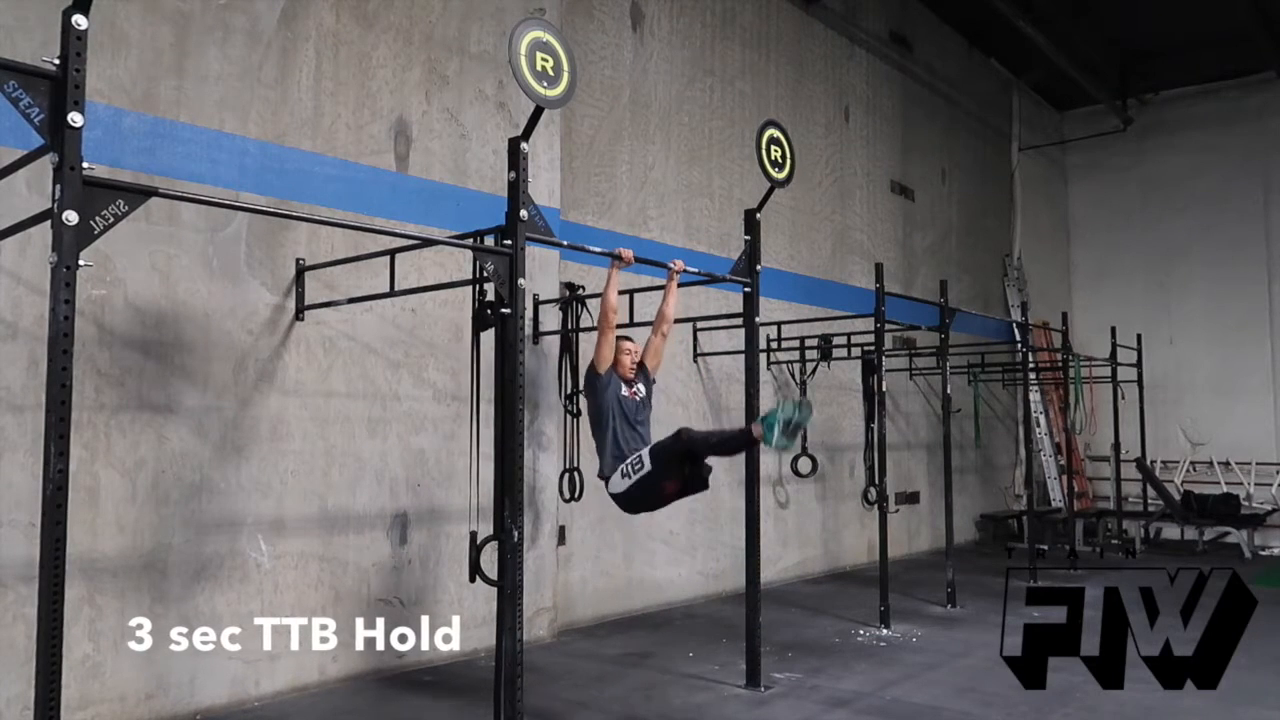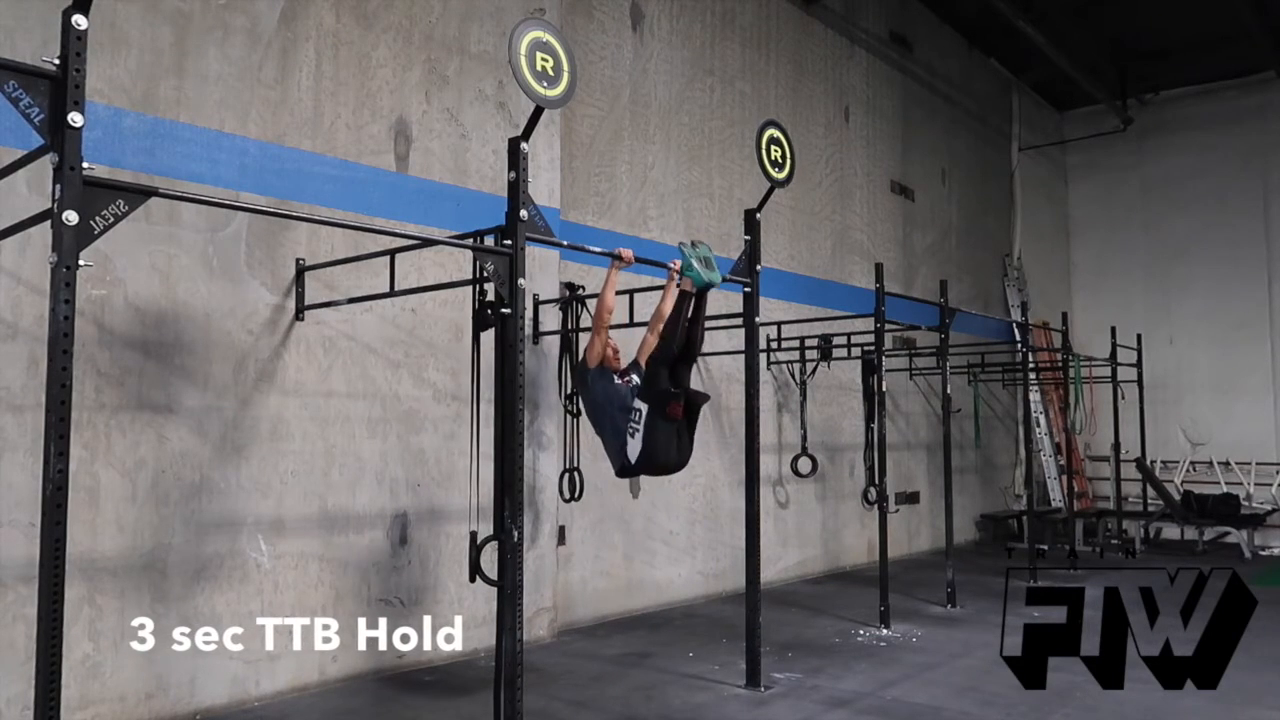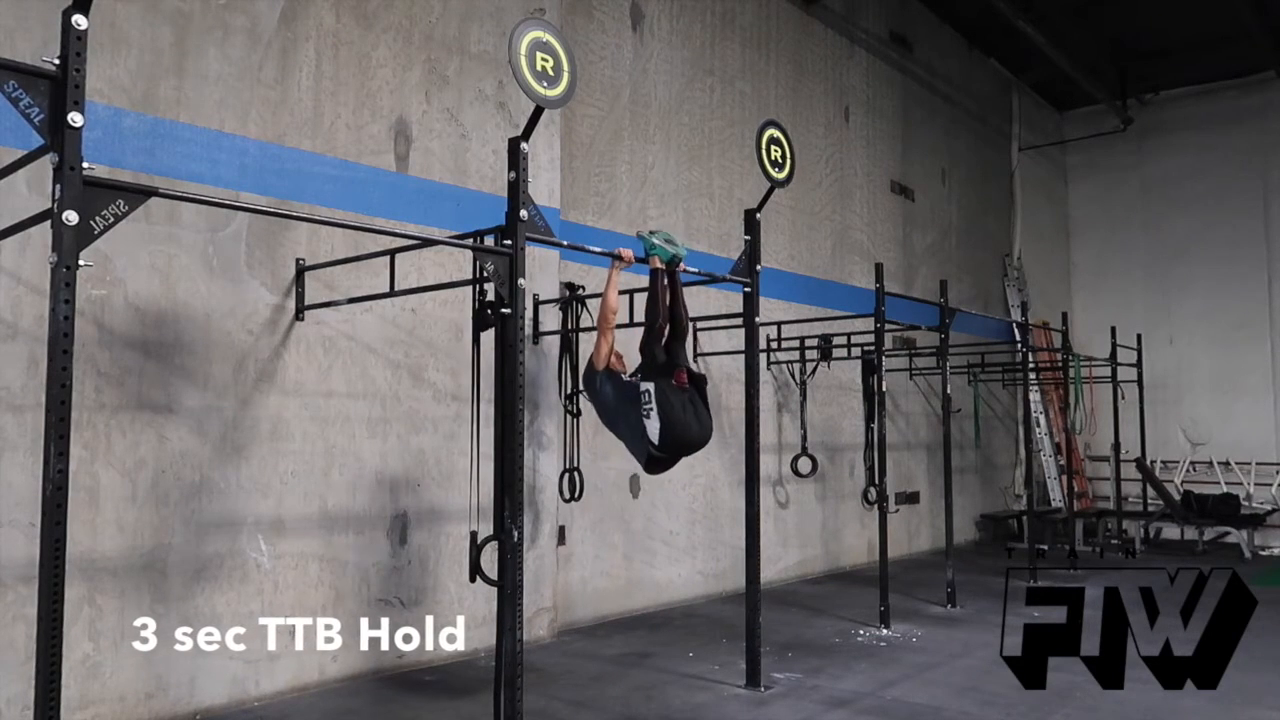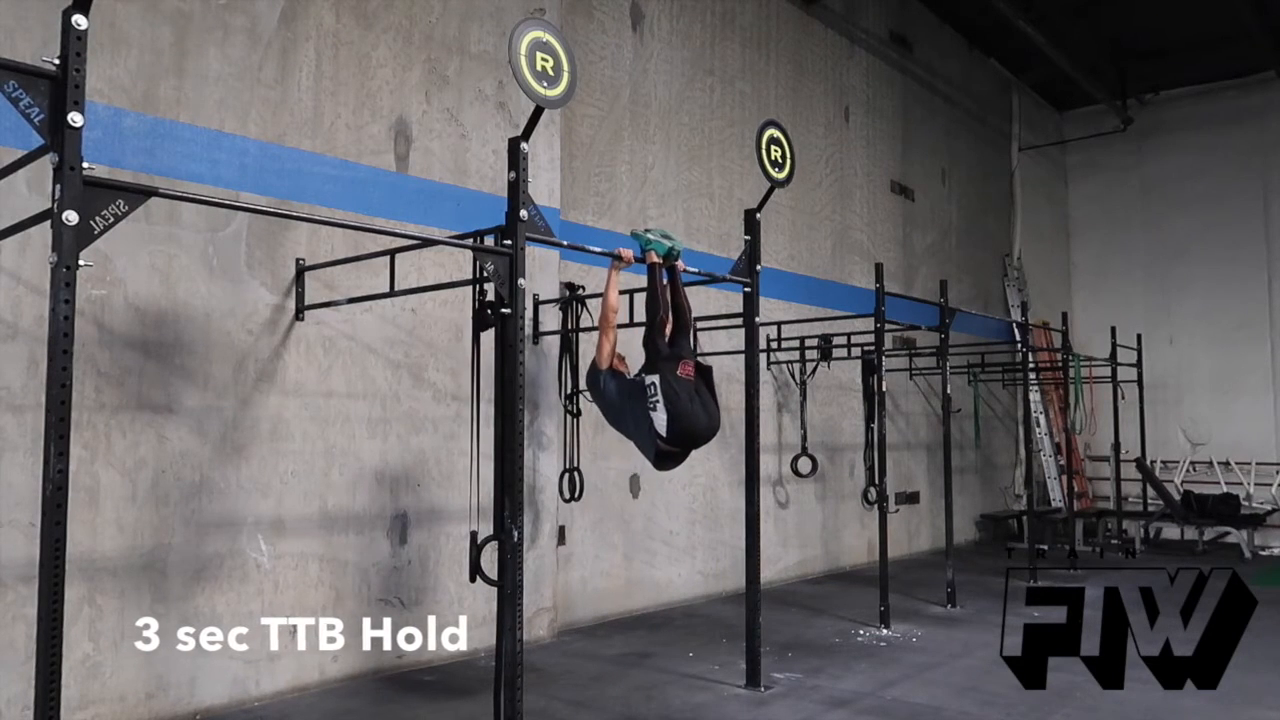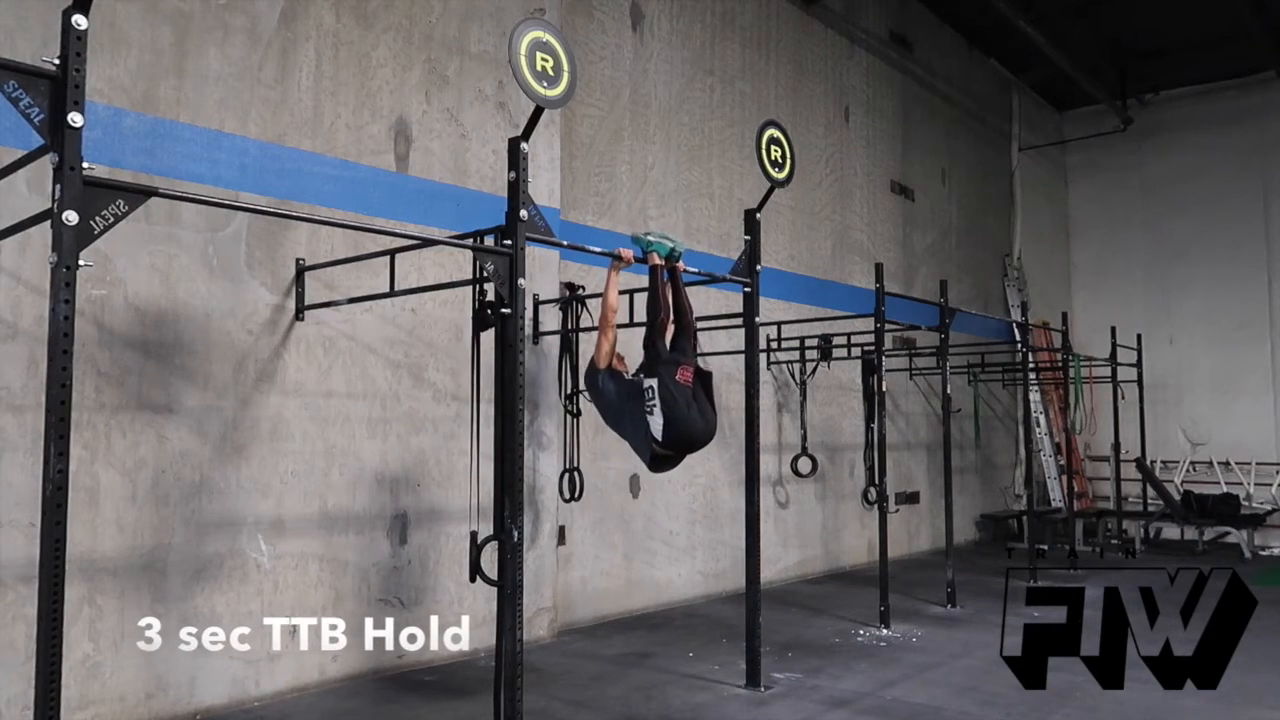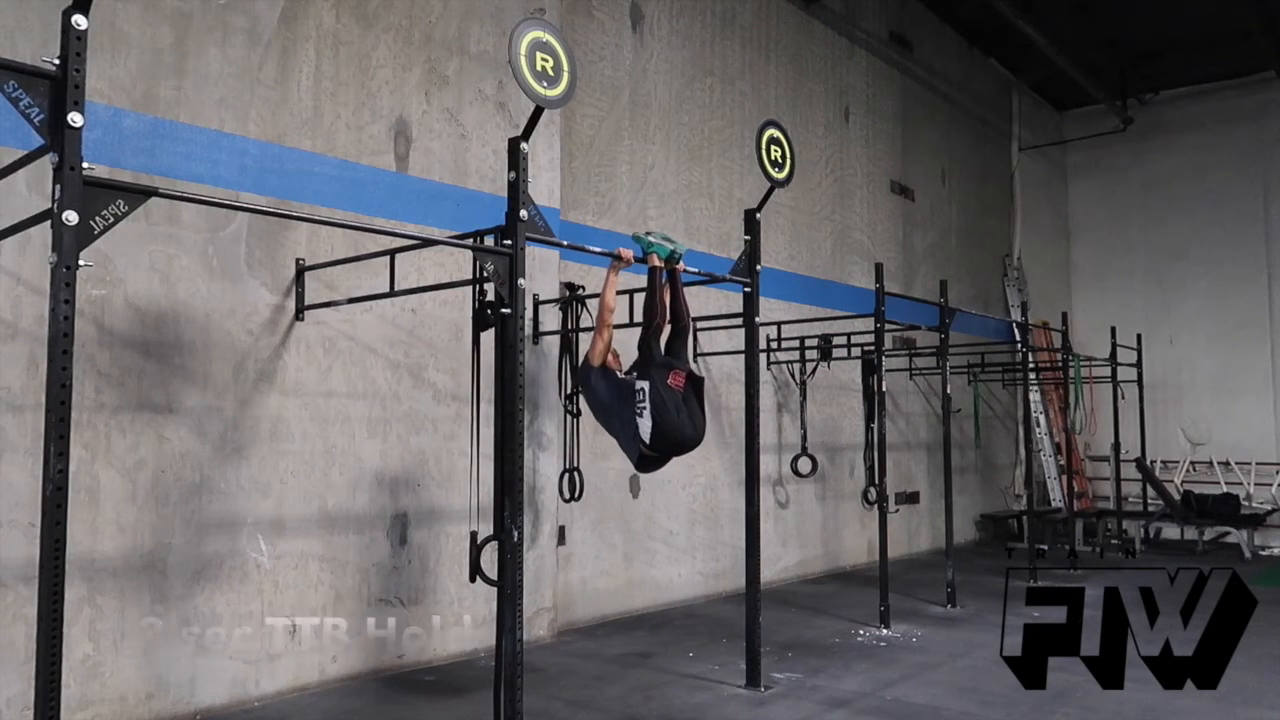
dt=0.4s
person 1, frame 1
left shoulder: (642, 380)
right shoulder: (602, 383)
left elbow: (661, 330)
right elbow: (608, 324)
left wrist: (672, 279)
right wrist: (615, 270)
left hip: (649, 480)
right hip: (625, 482)
right knee: (684, 441)
right ankle: (760, 431)
person 1, frame 2
left shoulder: (634, 374)
right shoulder: (591, 377)
left elbow: (656, 329)
right elbow: (602, 322)
left wrist: (672, 281)
right wrist: (615, 269)
left hip: (672, 453)
right hip: (642, 455)
left knee: (683, 358)
right knee: (659, 362)
right ankle: (691, 285)
person 1, frame 3
left shoulder: (641, 378)
right shoulder: (599, 381)
left elbow: (662, 326)
right elbow: (606, 324)
left wrist: (671, 278)
right wrist: (615, 270)
left hip: (694, 431)
left knee: (677, 336)
right knee: (653, 340)
person 1, frame 4
left shoulder: (644, 379)
right shoulder: (603, 382)
left elbow: (664, 327)
right elbow: (608, 325)
left wrist: (673, 276)
right wrist: (615, 270)
left hip: (701, 424)
right hip: (671, 431)
person 1, frame 5
left shoulder: (642, 378)
right shoulder: (602, 381)
left elbow: (665, 326)
right elbow: (607, 323)
left wrist: (671, 277)
right wrist: (615, 270)
left hip: (698, 429)
person 1, frame 6
left shoulder: (637, 375)
right shoulder: (594, 378)
left elbow: (659, 324)
right elbow: (604, 323)
left wrist: (671, 276)
right wrist: (614, 270)
right knee: (651, 333)
